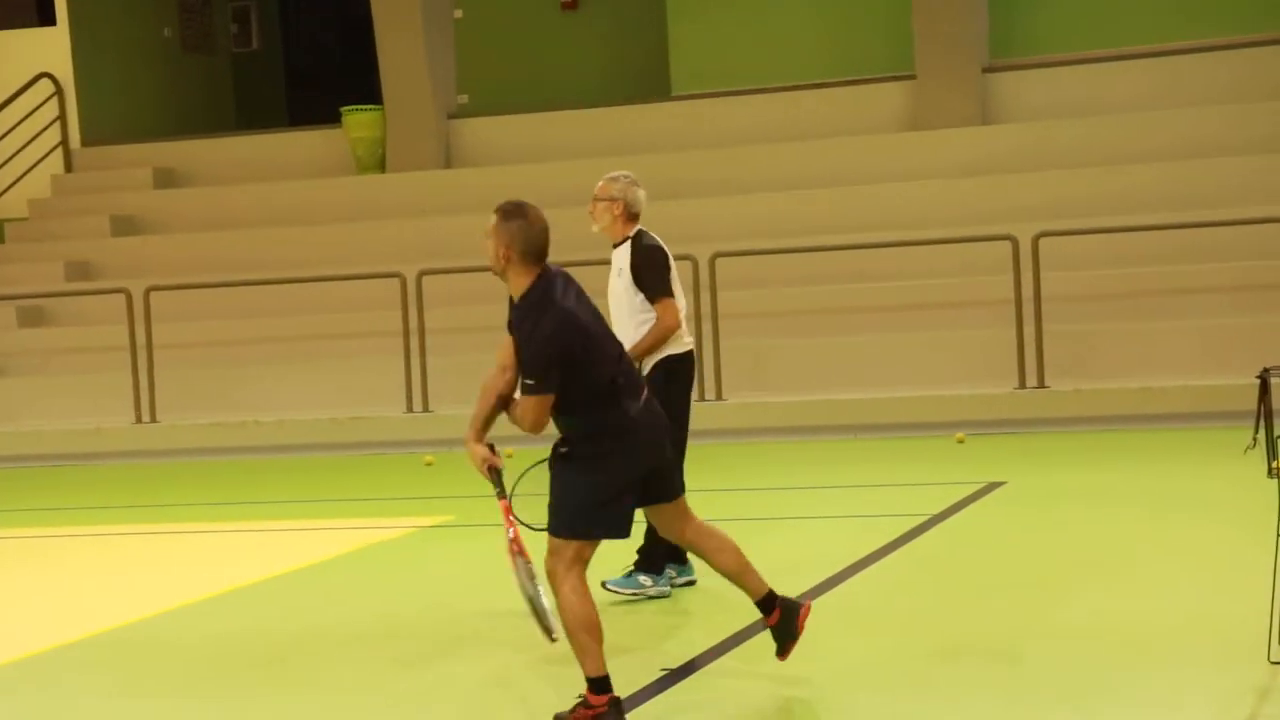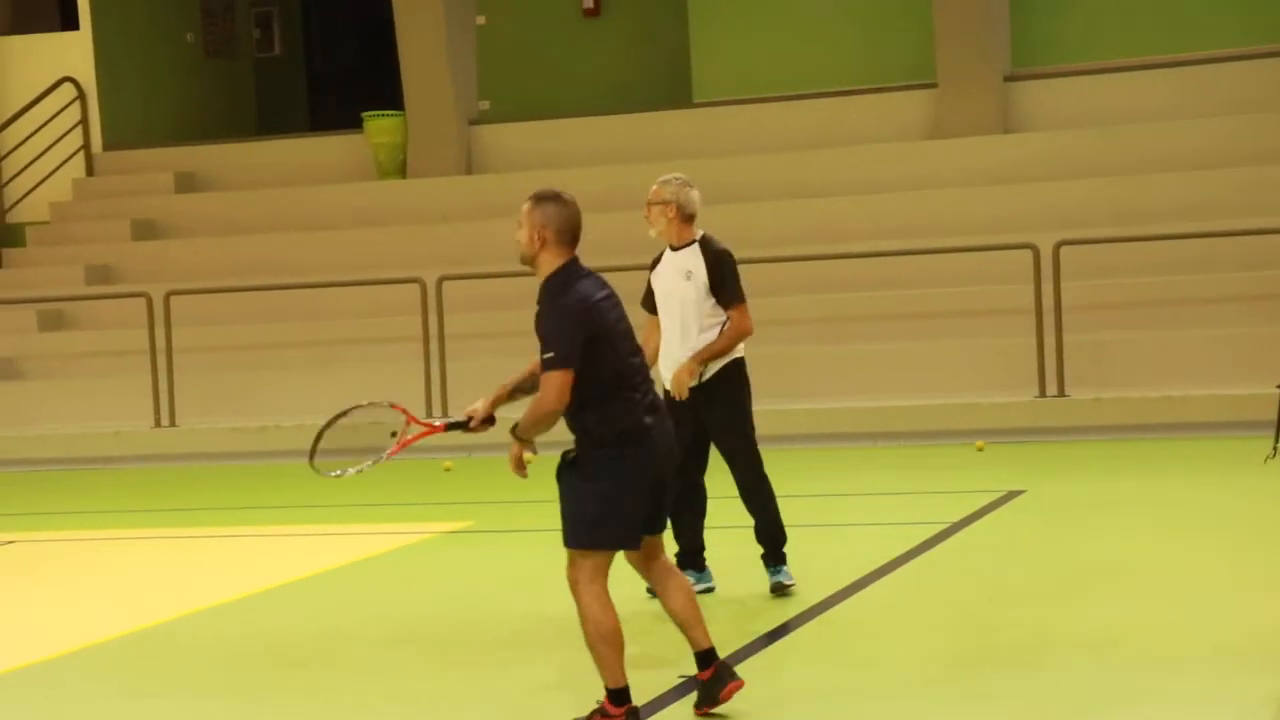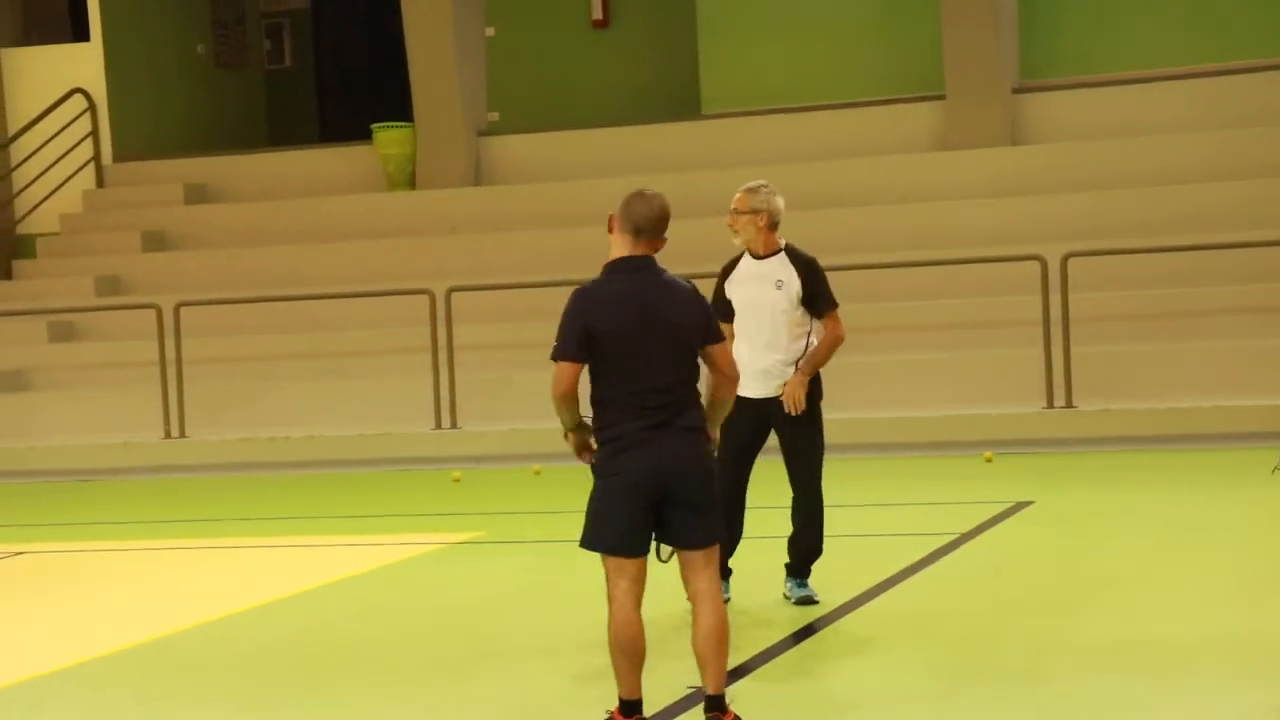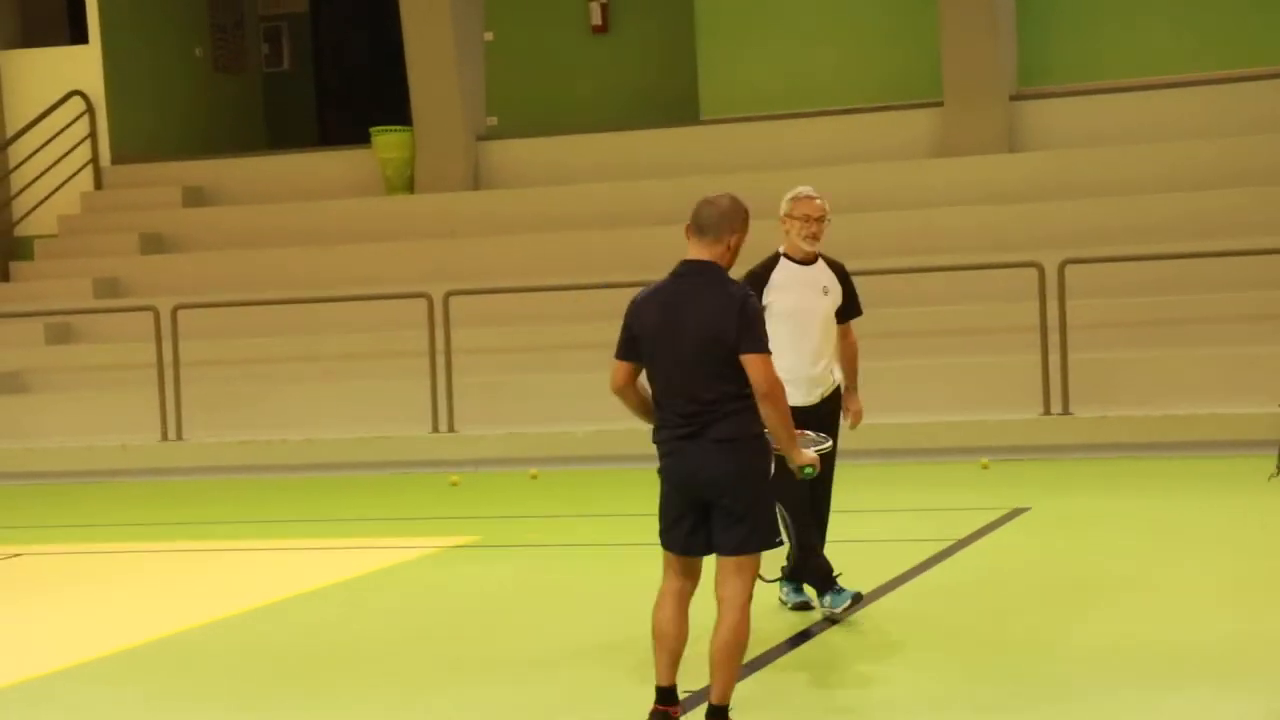
dt=0.5s
person 1, frame 1
left shoulder: (544, 329)
right shoulder: (544, 285)
left elbow: (531, 421)
right elbow: (503, 369)
left wrist: (506, 403)
right wrist: (475, 433)
left hip: (603, 452)
right hip: (639, 428)
left knee: (563, 569)
right knee: (682, 528)
right ankle: (777, 609)
person 1, frame 2
left shoulder: (561, 306)
right shoulder: (588, 285)
left elbow: (553, 400)
right elbow: (551, 369)
left wrist: (522, 437)
right wrist: (493, 401)
left hip: (611, 453)
right hip: (653, 437)
left knee: (588, 578)
right knee: (651, 558)
right ankle: (712, 669)
person 1, frame 3
left shoulder: (589, 300)
right shoulder: (687, 294)
left elbow: (563, 387)
right elbow: (727, 371)
left wrist: (577, 432)
right wrist: (709, 429)
left hip: (624, 460)
right hip: (689, 454)
left knee: (624, 593)
right knee: (704, 585)
person 1, frame 4
left shoulder: (645, 303)
right shoulder: (738, 301)
left elbow: (621, 383)
right elbow: (764, 386)
right wrist: (792, 450)
left hip: (678, 461)
right hip: (736, 459)
left knee: (676, 583)
right knee: (733, 594)
person 2, frame 1
left shoulder: (646, 250)
right shoulder: (625, 254)
left elbow: (669, 320)
left wrist: (624, 361)
left hip: (666, 370)
right hip: (648, 373)
left ankle: (652, 570)
right ankle: (674, 562)
person 2, frame 2
left shoulder: (714, 257)
right shoulder: (659, 265)
left elbow: (742, 325)
right elbow: (654, 331)
left wrist: (695, 362)
left hip: (720, 381)
right hip: (676, 389)
left knee: (748, 471)
right knee: (683, 479)
left ankle: (775, 562)
right ankle: (692, 568)
person 2, frame 3
left shoulder: (801, 266)
right shoulder: (732, 274)
left elbow: (833, 332)
right elbow: (724, 338)
left wrist: (801, 375)
left hip: (797, 394)
right hip: (746, 396)
left knee: (806, 487)
right knee: (727, 484)
left ankle: (798, 576)
right ankle: (717, 576)
person 2, frame 4
left shoulder: (836, 274)
right shoulder: (761, 277)
left wrist: (852, 391)
left hip: (825, 401)
left knee: (818, 498)
right knee: (794, 497)
left ankle: (792, 578)
right ankle: (826, 586)
